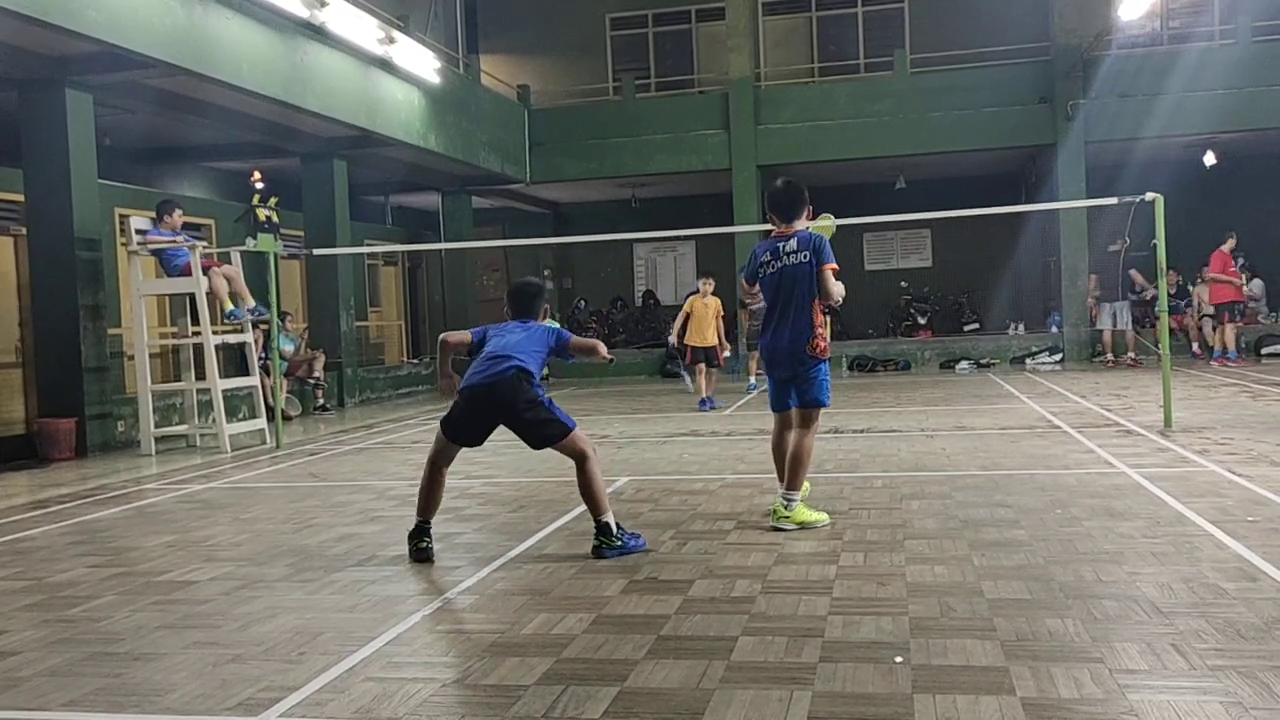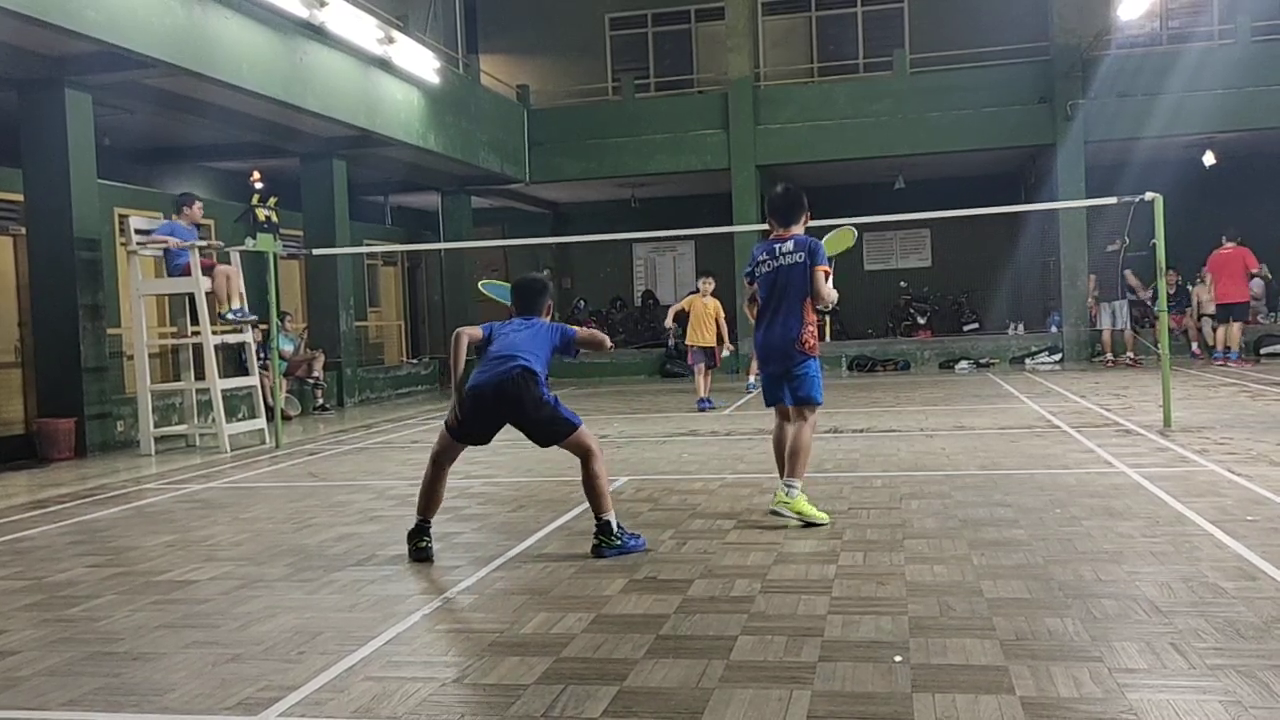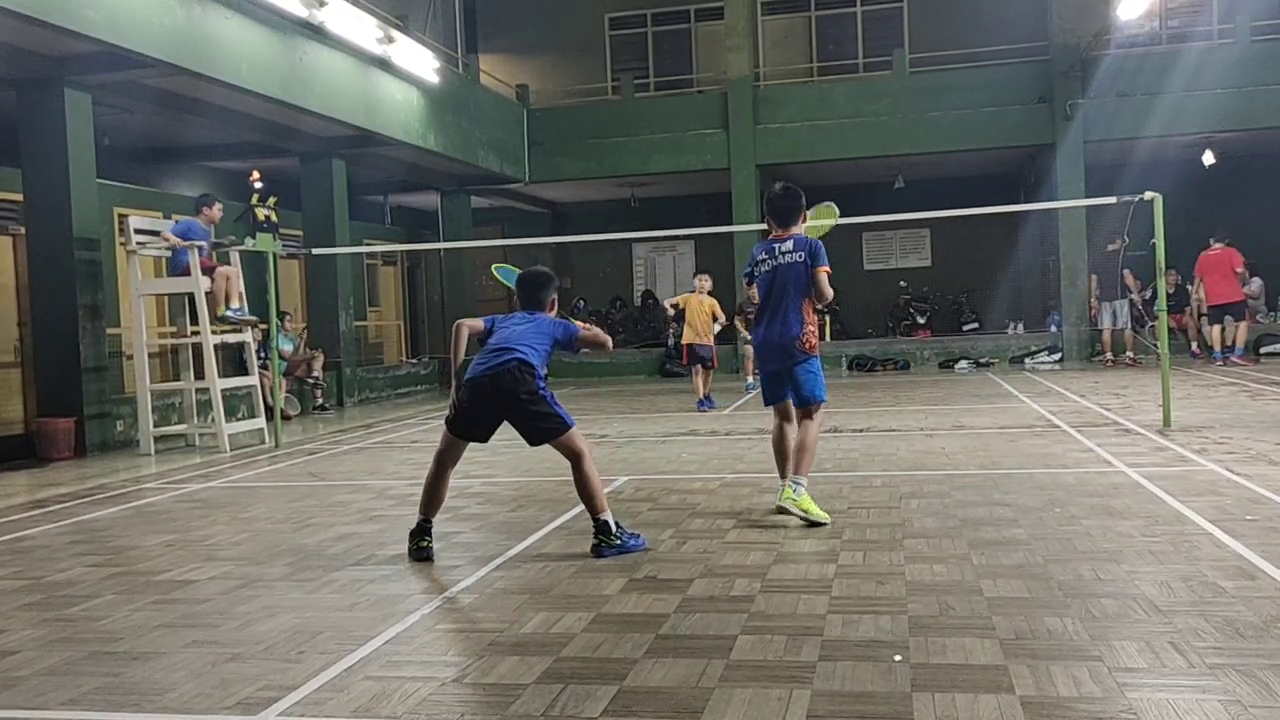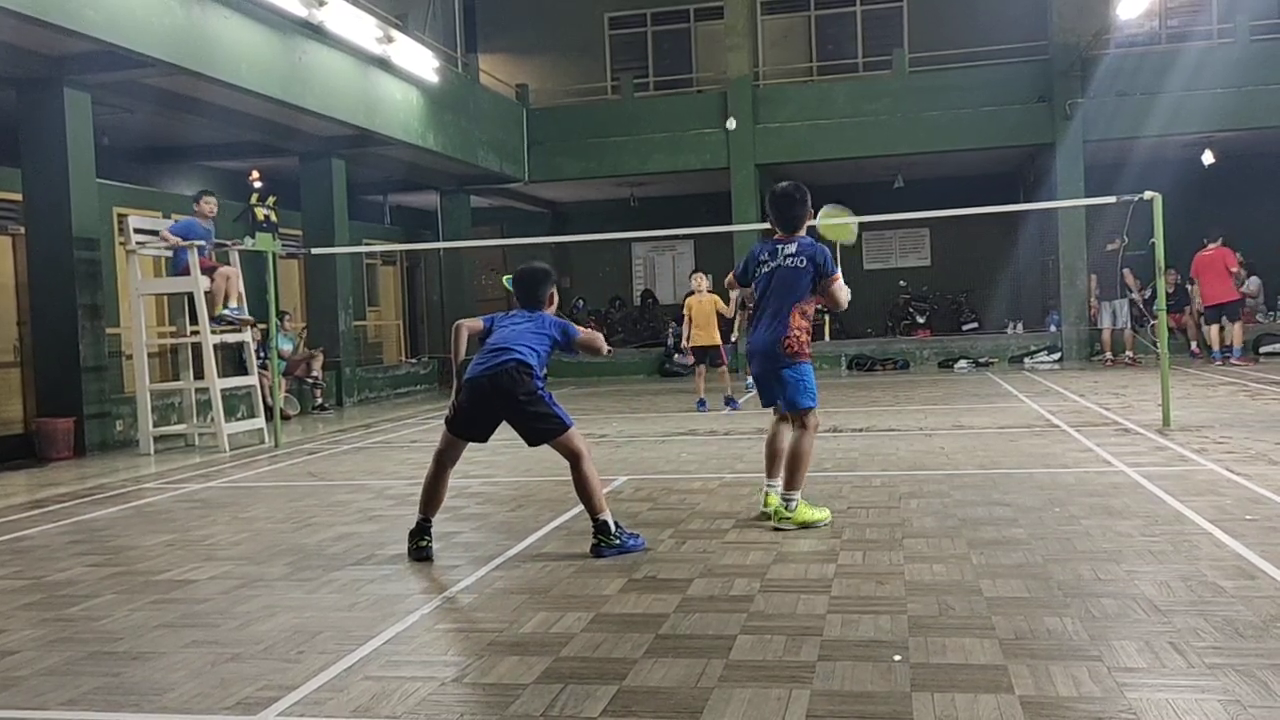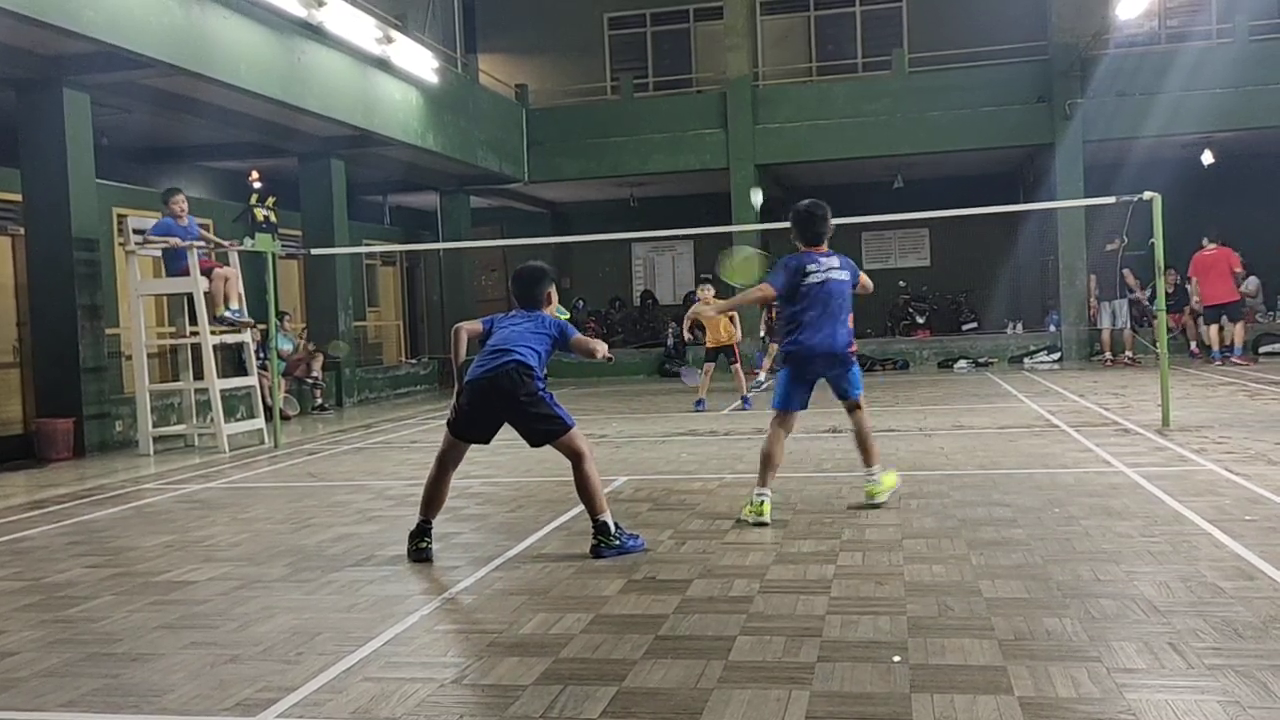
dt=0.5s
person 1, frame 1
left shoulder: (761, 250)
right shoulder: (816, 243)
left elbow: (749, 288)
right elbow: (828, 295)
right wrist: (841, 290)
left hip: (773, 348)
right hip: (807, 345)
left knee: (783, 421)
right knee: (806, 423)
left ankle: (787, 490)
right ankle: (789, 506)
person 1, frame 2
left shoulder: (759, 252)
right shoulder: (811, 246)
left elbow: (752, 294)
right elbow: (820, 296)
right wrist: (832, 296)
left hip: (766, 345)
right hip: (798, 343)
left knee: (783, 416)
right knee: (805, 417)
left ankle: (787, 489)
right ankle: (790, 493)
person 1, frame 3
left shoulder: (759, 252)
right shoulder: (811, 246)
right elbow: (822, 295)
right wrist: (828, 293)
left hip: (765, 344)
right hip: (798, 342)
left knee: (783, 416)
right knee: (810, 415)
left ankle: (787, 489)
right ankle: (796, 490)
person 1, frame 4
left shoulder: (759, 251)
right shoulder: (817, 252)
left elbow: (732, 283)
right elbow: (838, 303)
right wrist: (842, 290)
left hip: (758, 347)
right hip: (788, 348)
left knee: (783, 416)
right knee: (805, 423)
left ankle: (772, 491)
right ankle: (789, 506)
person 1, frame 5
left shoulder: (793, 264)
right shoulder: (845, 264)
left elbow: (764, 293)
right elbow: (867, 287)
left wrist: (716, 308)
left hip: (798, 354)
right hip: (838, 350)
left knee: (781, 424)
right knee: (856, 408)
left ankle: (761, 500)
right ankle: (874, 481)
person 2, frame 1
left shoulder: (492, 330)
right shoulder: (549, 332)
left elbow: (447, 339)
right elbow: (596, 348)
left wrist: (445, 376)
right wrist: (603, 353)
left hip: (474, 391)
right hip: (517, 389)
left knee: (438, 460)
right knee: (584, 453)
left ankle: (421, 537)
right ankle: (608, 535)
person 2, frame 2
left shoulder: (498, 328)
right shoulder: (554, 330)
left elbow: (461, 334)
right elbow: (603, 341)
left wrist: (457, 391)
right wrist: (592, 335)
left hip: (481, 391)
right hip: (523, 388)
left knee: (439, 459)
right knee: (590, 450)
left ankle: (420, 536)
right ankle: (608, 533)
person 2, frame 3
left shoulder: (500, 320)
right shoulder: (556, 325)
left elbow: (462, 326)
right elbow: (605, 343)
left wrist: (456, 379)
right wrist: (592, 332)
left hip: (477, 382)
right hip: (518, 381)
left knee: (444, 459)
right knee: (579, 452)
left ankle: (421, 536)
right ankle: (607, 533)
person 2, frame 4
left shoulder: (501, 319)
right shoulder: (555, 324)
left elbow: (462, 326)
right elbow: (598, 348)
left wrist: (458, 379)
right wrist: (598, 337)
left hip: (477, 383)
right hip: (517, 381)
left knee: (444, 458)
right knee: (578, 452)
left ankle: (420, 535)
right ankle: (606, 533)
person 2, frame 5
left shoulder: (501, 320)
right shoulder: (554, 323)
left elbow: (461, 330)
right elbow: (590, 350)
left wrist: (460, 382)
right wrist: (602, 347)
left hip: (478, 384)
right hip: (518, 383)
left knee: (446, 460)
right knee: (580, 452)
left ankle: (421, 536)
right ankle: (606, 534)
